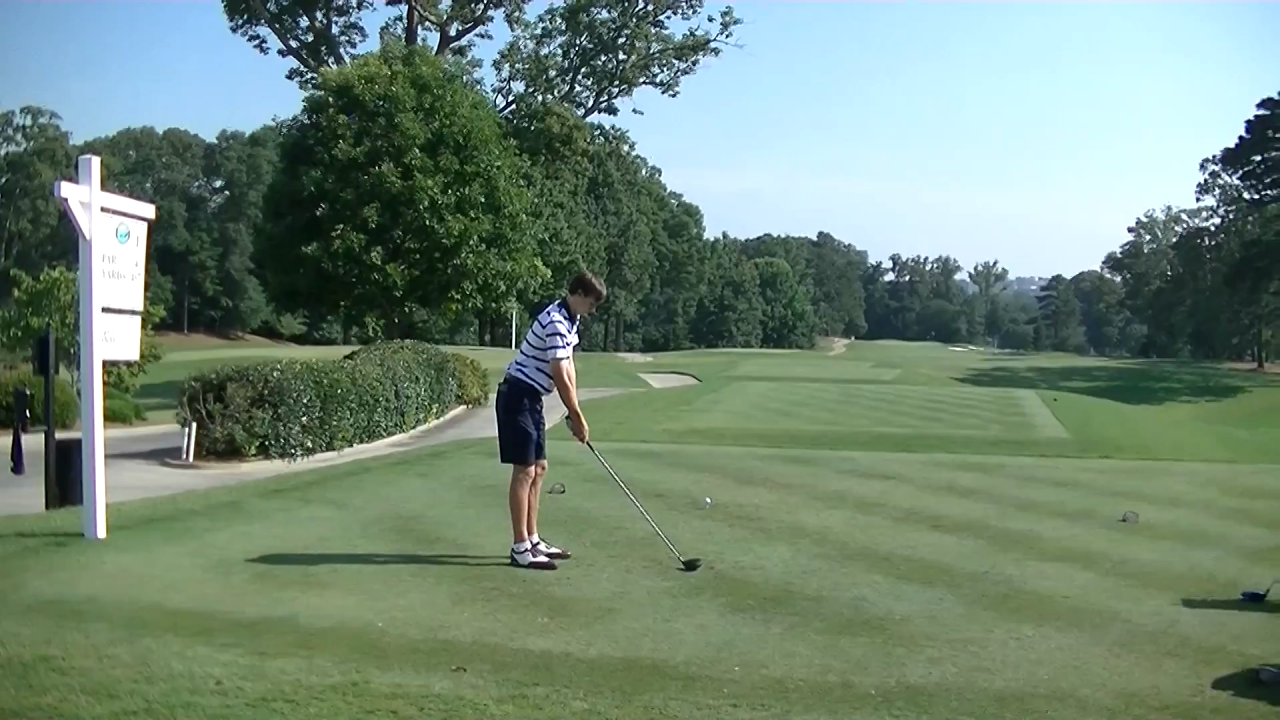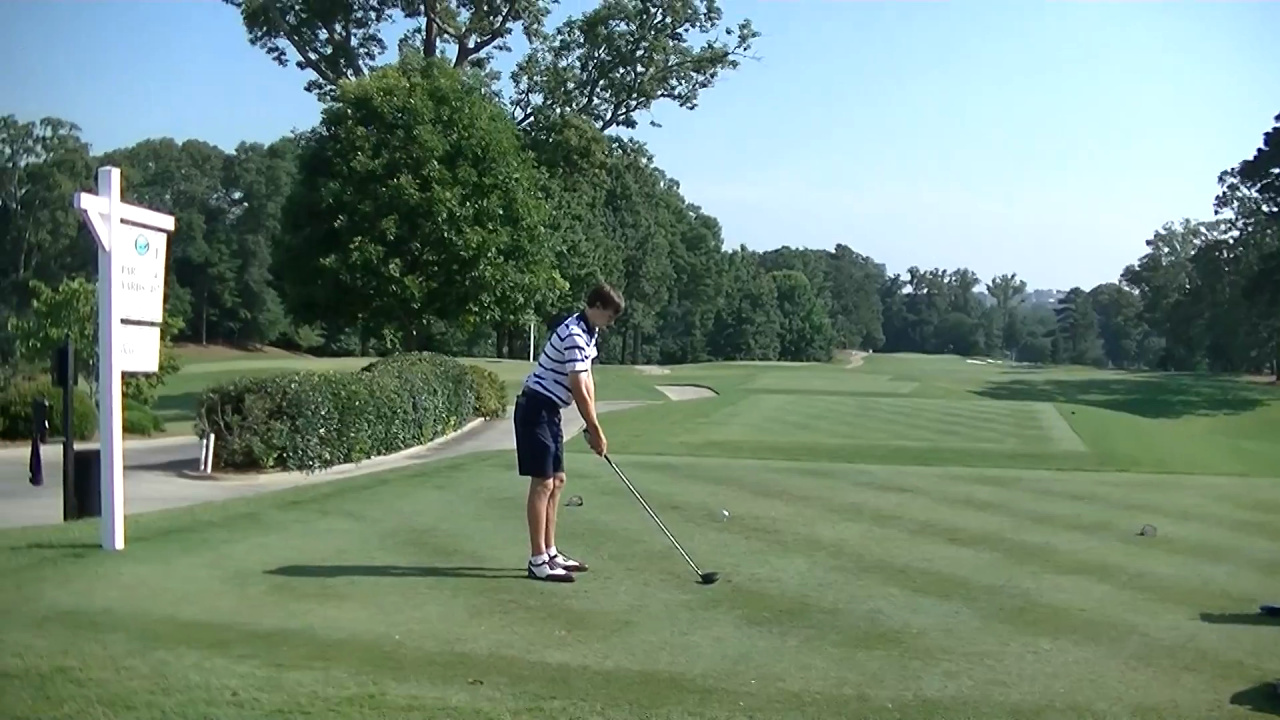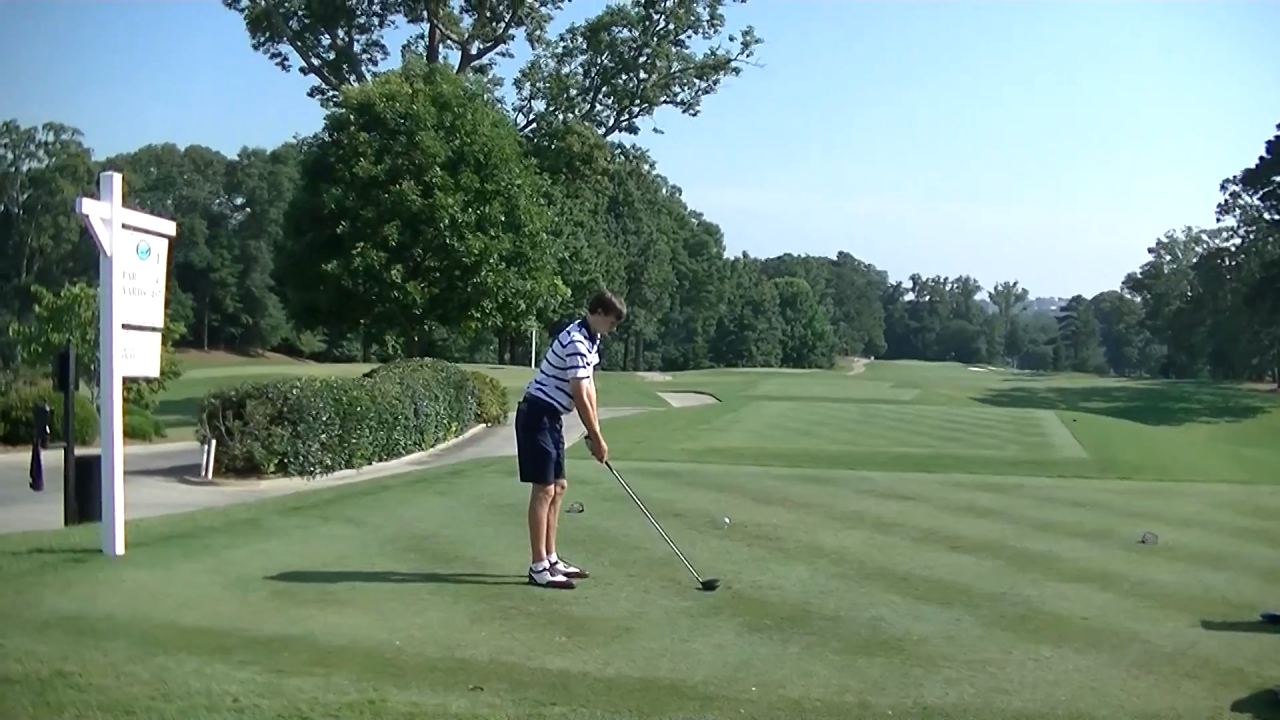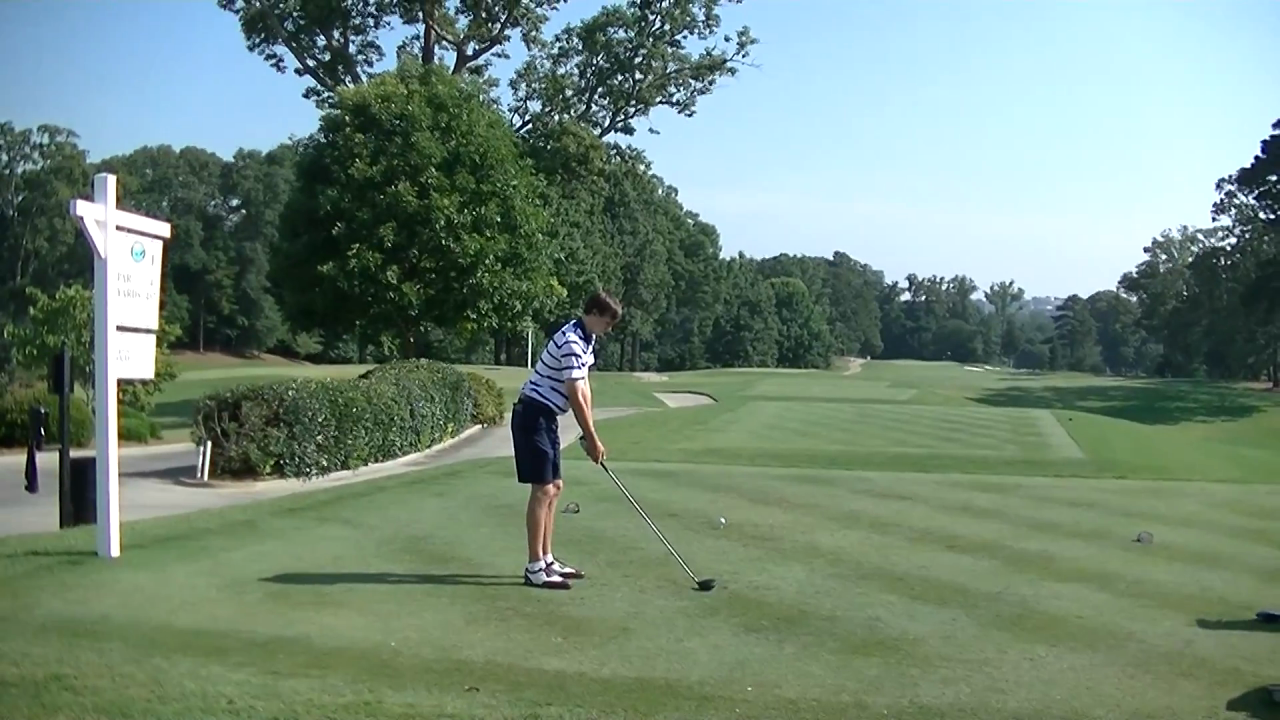
dt=0.2s
person 1, frame 1
left shoulder: (570, 318)
right shoulder: (555, 322)
left elbow: (569, 367)
right elbow: (560, 377)
left wrist: (573, 413)
right wrist: (578, 417)
left hip: (531, 398)
right hip: (517, 396)
left knee: (539, 468)
right knee: (524, 470)
left ankle: (533, 539)
right ankle: (520, 548)
person 1, frame 2
left shoulder: (588, 331)
right shoulder: (574, 335)
left elbow: (588, 380)
right elbow: (578, 390)
left wrist: (593, 425)
right wrist: (596, 431)
left hip: (549, 410)
right hip: (536, 409)
left knee: (557, 481)
right knee: (542, 483)
left ankle: (550, 552)
right ankle: (538, 560)
person 1, frame 3
left shoulder: (590, 338)
right shoulder: (576, 342)
left elbow: (589, 387)
right elbow: (579, 396)
left wrist: (596, 431)
right wrist: (597, 438)
left hip: (550, 416)
right hip: (537, 415)
left knee: (558, 487)
right knee: (544, 489)
left ankle: (551, 559)
right ankle: (538, 567)
person 1, frame 4
left shoulder: (586, 338)
right shoulder: (571, 342)
left elbow: (585, 387)
right elbow: (575, 398)
left wrist: (589, 434)
right wrist: (593, 439)
left hip: (546, 417)
right hip: (533, 416)
left knee: (554, 487)
right knee: (543, 489)
left ankle: (546, 559)
right ankle: (534, 567)
